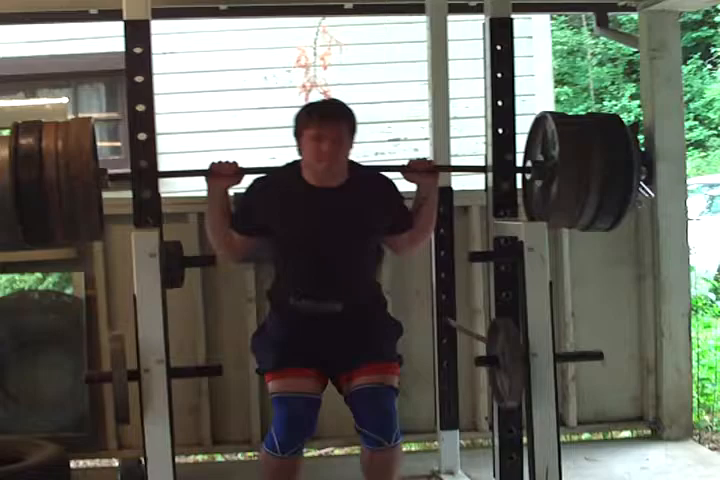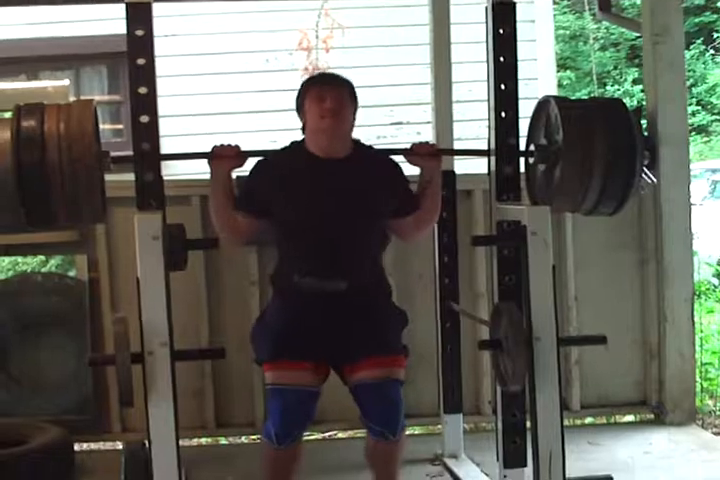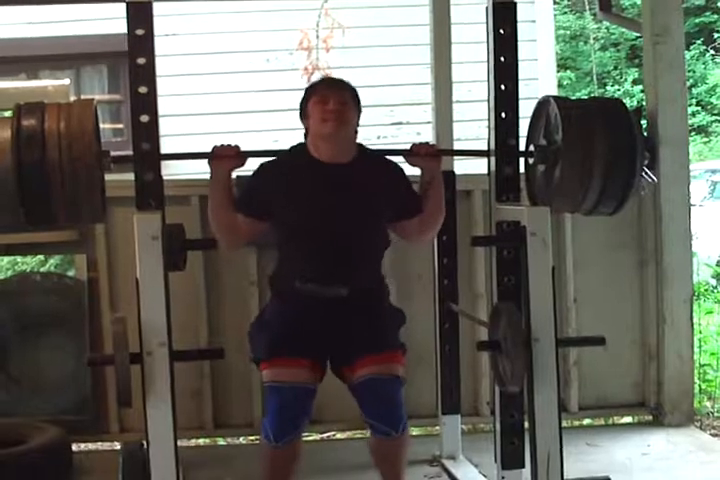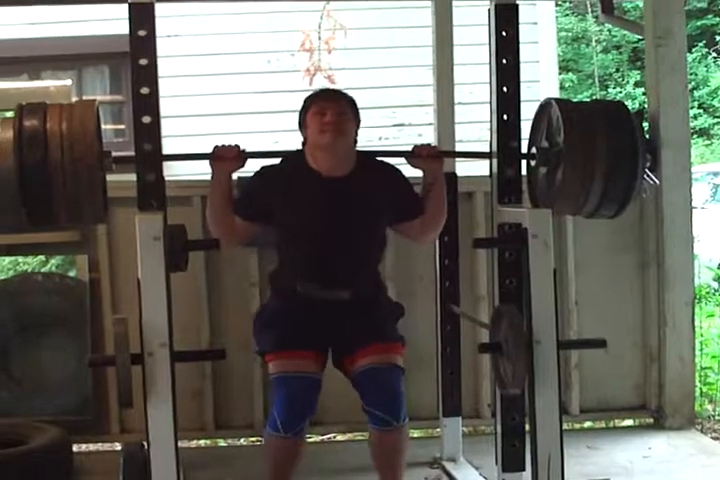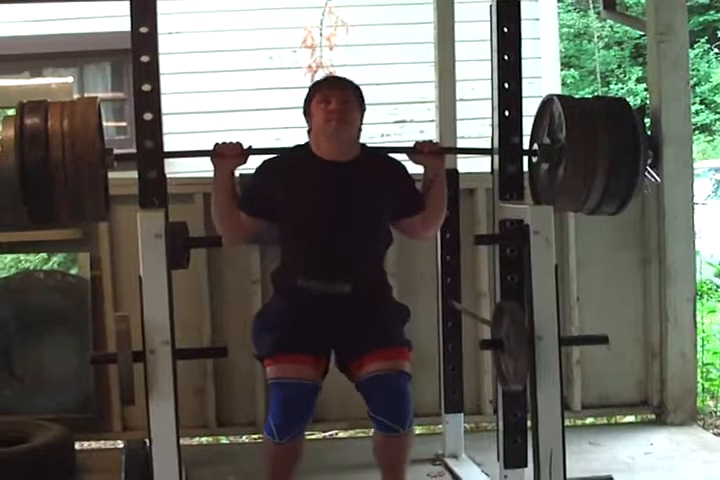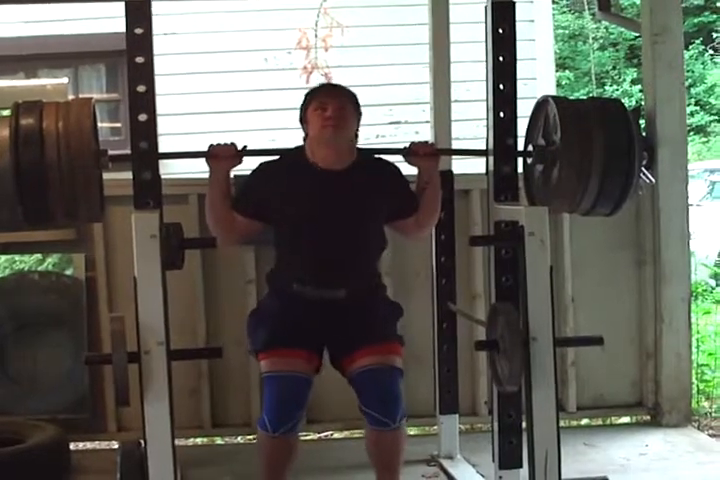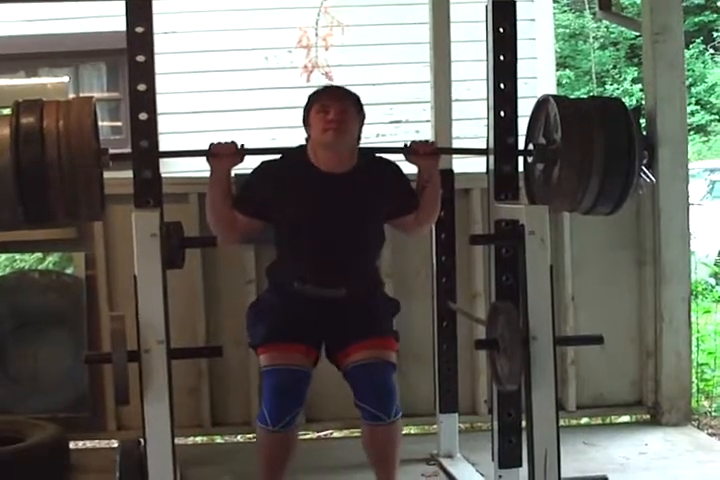
dt=0.3s
person 1, frame 1
left shoulder: (376, 190)
right shoulder: (270, 192)
left elbow: (407, 243)
right elbow: (229, 248)
left wrist: (428, 191)
right wrist: (217, 193)
left hip: (361, 320)
right hip: (294, 323)
left knee: (381, 424)
right knee: (290, 427)
person 1, frame 2
left shoulder: (380, 169)
right shoulder: (274, 170)
left elbow: (413, 229)
right elbow: (233, 233)
left wrist: (431, 174)
right wrist: (220, 175)
left hip: (365, 305)
right hip: (297, 307)
left knee: (386, 414)
right knee: (286, 417)
person 1, frame 3
left shoulder: (383, 174)
right shoulder: (277, 174)
left elbow: (422, 231)
right elbow: (230, 235)
left wrist: (432, 174)
right wrist: (220, 176)
left hip: (364, 307)
right hip: (296, 308)
left knee: (388, 411)
right knee: (283, 415)
person 1, frame 4
left shoulder: (383, 179)
right shoulder: (275, 179)
left elbow: (425, 231)
right elbow: (227, 233)
left wrist: (434, 175)
right wrist: (221, 176)
left hip: (364, 304)
right hip: (296, 306)
left knee: (388, 404)
right knee: (291, 409)
person 1, frame 5
left shoulder: (386, 171)
right shoulder: (280, 171)
left elbow: (424, 227)
right elbow: (233, 231)
left wrist: (435, 171)
right wrist: (223, 173)
left hip: (367, 302)
right hip: (299, 303)
left knee: (395, 406)
right knee: (287, 412)
person 1, frame 6
left shoulder: (381, 175)
right shoulder: (275, 175)
left elbow: (418, 227)
right elbow: (228, 232)
left wrist: (429, 172)
right wrist: (219, 174)
left hip: (361, 303)
right hip: (293, 305)
left knee: (386, 402)
right knee: (281, 407)
person 1, frame 7
left shoulder: (383, 175)
right shoulder: (275, 174)
left elbow: (419, 222)
right elbow: (228, 230)
left wrist: (429, 171)
right wrist: (220, 172)
left hip: (360, 300)
right hip: (291, 300)
left knee: (379, 396)
right knee: (279, 401)
